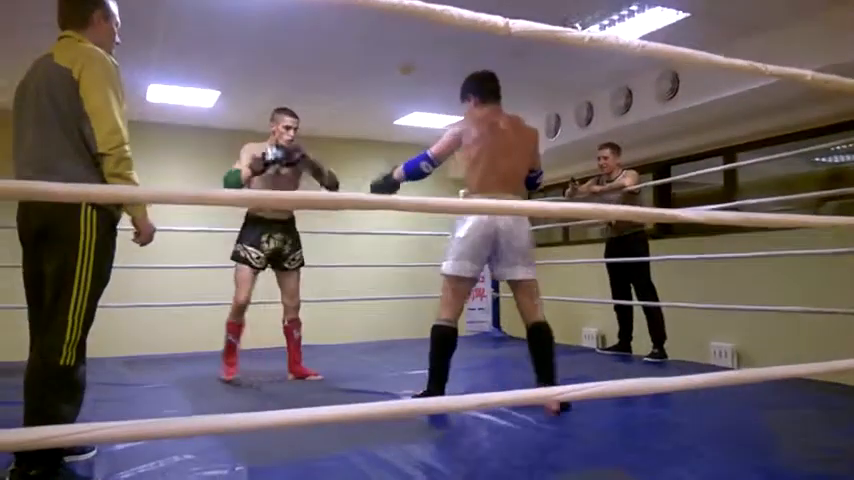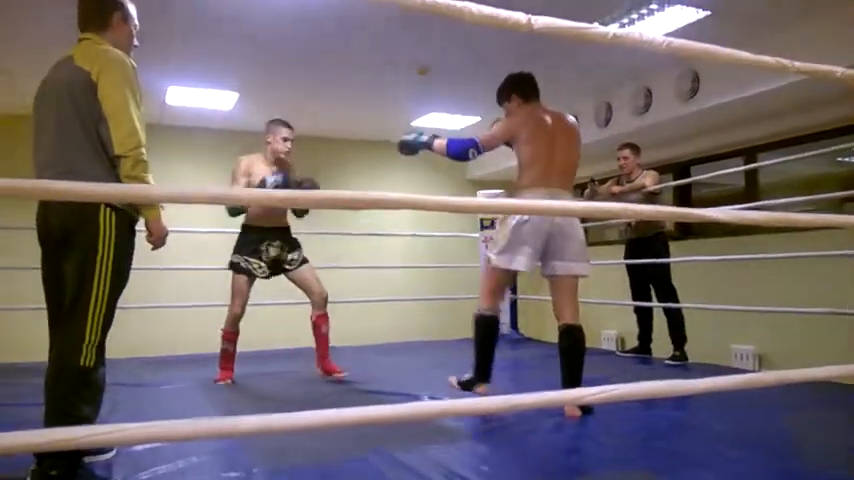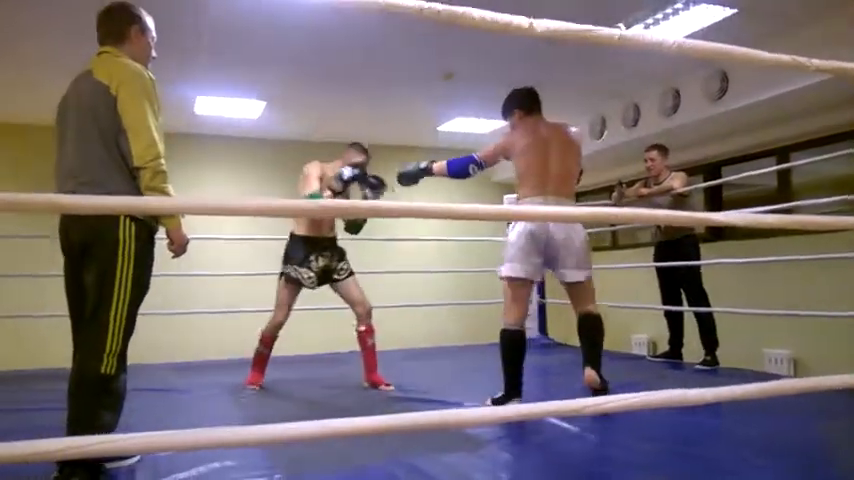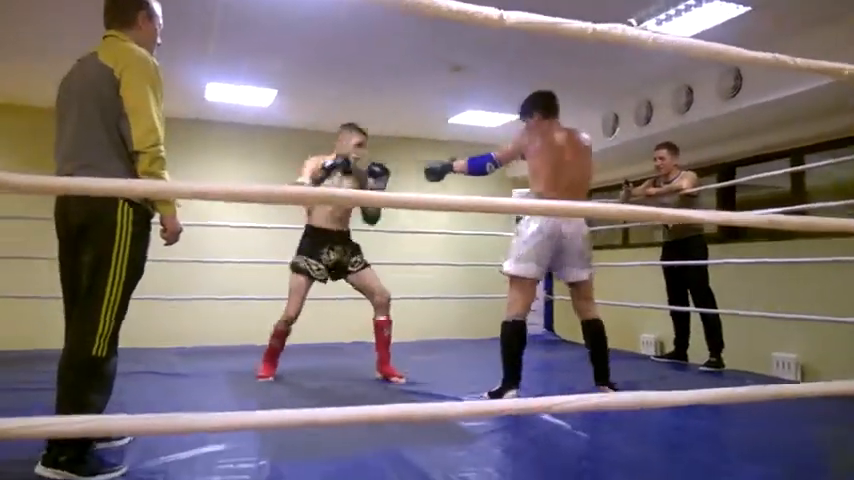
dt=0.4s
person 1, frame 1
left shoulder: (36, 71)
right shoulder: (93, 60)
left elbow: (29, 146)
right elbow: (110, 141)
right wrist: (138, 209)
left hip: (35, 209)
right hip: (79, 209)
left knee: (49, 332)
right knee: (64, 336)
person 1, frame 2
left shoulder: (55, 73)
right shoulder: (112, 62)
left elbow: (53, 147)
right elbow: (127, 143)
right wrist: (152, 211)
left hip: (54, 209)
right hip: (97, 210)
left knee: (68, 334)
right knee: (85, 338)
person 1, frame 3
left shoulder: (76, 87)
right shoulder: (131, 75)
left elbow: (76, 159)
right elbow: (146, 154)
right wrist: (172, 220)
left hip: (76, 220)
right hip: (118, 220)
left knee: (91, 342)
right knee: (106, 346)
person 1, frame 4
left shoulder: (77, 71)
right shoulder: (135, 60)
left elbow: (73, 143)
right elbow: (146, 140)
right wrist: (166, 206)
left hip: (72, 202)
right hip: (115, 204)
left knee: (84, 324)
right knee: (97, 327)
person 2, frame 1
left shoulder: (465, 128)
right shoulder: (528, 131)
left elbow: (423, 164)
right elbow: (534, 181)
left wrist: (390, 178)
left hip: (477, 217)
right hip: (514, 219)
left knee: (449, 309)
right knee: (532, 310)
left ankle: (435, 391)
right ankle: (550, 390)
person 2, frame 2
left shoulder: (517, 123)
right shoulder: (571, 124)
left elbow: (468, 149)
left wrist: (426, 141)
left hip: (529, 209)
right hip: (565, 211)
left knee: (490, 296)
right knee: (568, 310)
left ankle: (481, 378)
person 2, frame 3
left shoulder: (513, 138)
right shoulder: (572, 136)
left elbow: (469, 165)
left wrist: (424, 168)
left hip: (528, 218)
right hip: (566, 219)
left knee: (514, 312)
right knee: (586, 304)
left ankle: (511, 394)
right ankle: (592, 368)
person 2, frame 4
left shoulder: (531, 138)
right shoulder: (583, 140)
left elbow: (487, 163)
left wrist: (448, 166)
left hip: (540, 221)
right hip: (574, 222)
left knee: (517, 307)
right knee: (586, 306)
left ankle: (509, 386)
right ankle: (603, 382)
person 3, frame 1
left shoulder: (299, 155)
right shoulder: (252, 150)
left elbow: (333, 185)
right elbow: (230, 182)
left wrist: (311, 164)
right wrist: (260, 164)
left hip: (287, 231)
right hip: (256, 230)
left knee: (292, 304)
right knee: (241, 300)
left ankle: (296, 366)
right ankle: (229, 362)
person 3, frame 2
left shoulder: (290, 168)
right shoulder: (246, 163)
left elbow: (299, 211)
right elbow: (232, 208)
right wrist: (262, 188)
left hip: (283, 239)
right hip: (252, 239)
left knee: (319, 295)
right knee: (236, 311)
left ankle: (324, 362)
right ankle: (226, 369)
person 3, frame 3
left shoulder: (344, 182)
right shoulder: (315, 170)
left elbow: (352, 228)
left wrist: (369, 200)
right wrist: (338, 185)
left hip: (331, 250)
right hip: (302, 248)
left knee: (364, 309)
right knee: (279, 319)
left ankle: (372, 375)
right ankle: (256, 371)
person 3, frame 4
left shoulder: (358, 175)
right shoulder: (315, 164)
left elbow: (372, 218)
left wrist: (377, 192)
right wrist: (323, 174)
left hip: (345, 245)
right hip: (315, 243)
left knee: (382, 299)
right knee: (291, 313)
left ankle: (384, 366)
right ankle: (268, 362)
person 4, frame 1
left shoulder: (630, 175)
right shoulder: (597, 181)
left elbow: (627, 184)
right elbow: (571, 195)
left wrist: (601, 190)
right wrist: (573, 190)
left hip: (633, 238)
right hip: (613, 241)
left knee: (645, 292)
right knee: (620, 295)
left ankle: (659, 346)
right ankle: (624, 342)
person 4, frame 2
left shoulder: (650, 175)
right shoulder: (617, 182)
left elbow: (647, 184)
right elbow: (589, 196)
left wrist: (620, 190)
right wrist: (592, 190)
left hip: (654, 240)
right hip: (632, 242)
left knee: (665, 294)
right knee: (639, 297)
left ankle: (679, 349)
right ankle: (644, 344)
person 4, frame 3
left shoulder: (679, 177)
right shoulder: (645, 184)
left elbow: (674, 187)
right elbow: (618, 199)
left wrist: (648, 193)
right wrist: (619, 193)
left hip: (684, 242)
right hip: (662, 245)
left knee: (696, 297)
right knee: (669, 300)
left ankle: (711, 353)
right ankle: (675, 350)
person 4, frame 4
left shoulder: (689, 176)
right shoulder: (654, 182)
left elbow: (684, 187)
right elbow: (627, 197)
left wrist: (656, 192)
right wrist: (627, 192)
left hip: (692, 242)
right hip: (670, 244)
left knee: (702, 298)
right knee: (676, 300)
left ankle: (716, 355)
right ankle: (680, 350)
